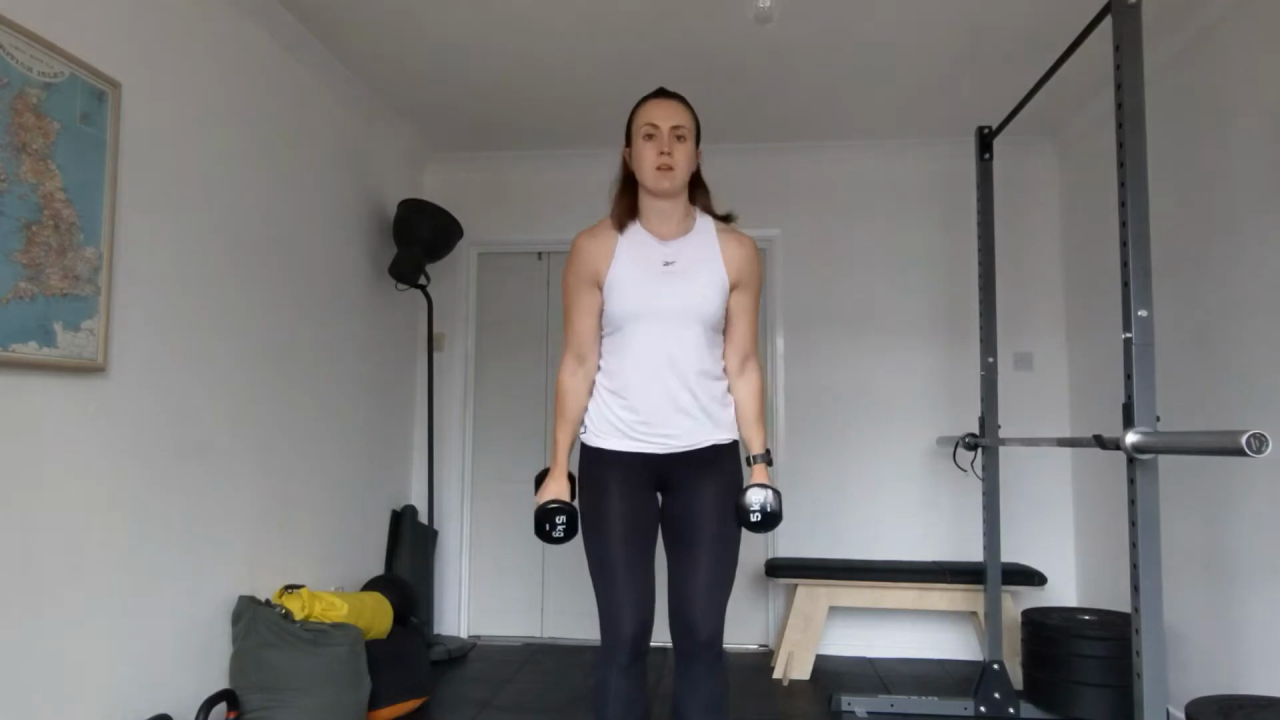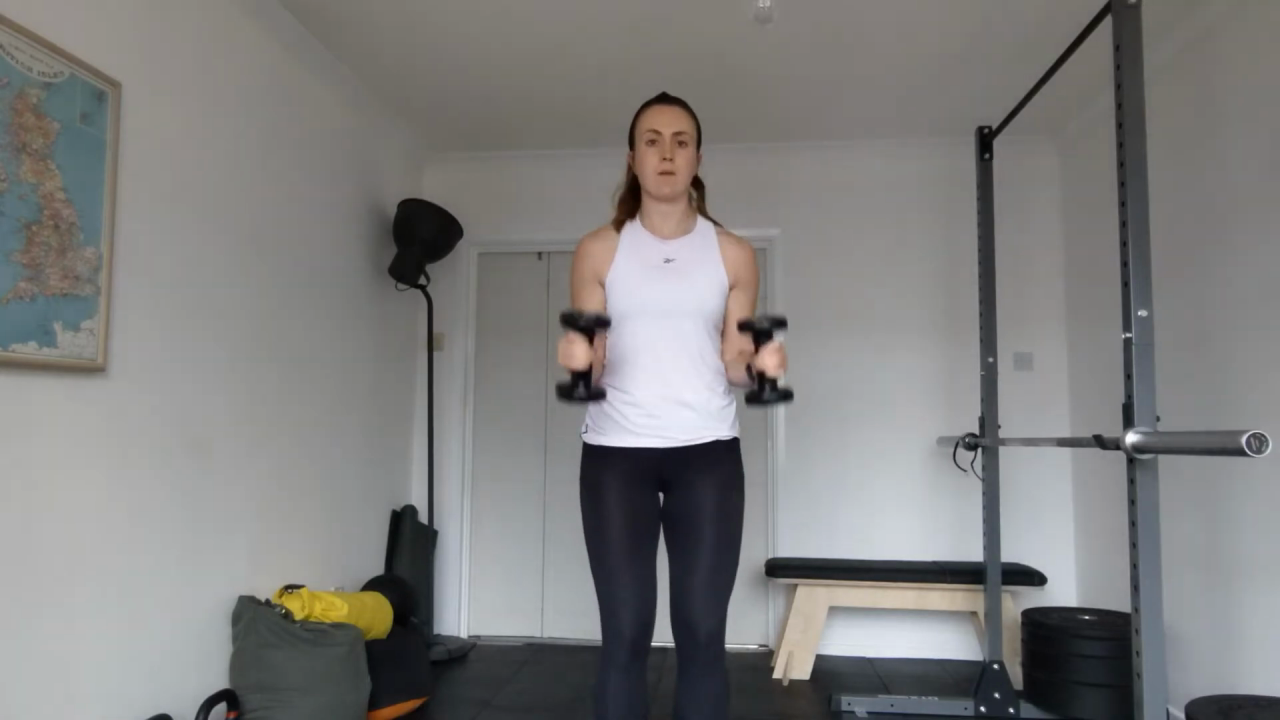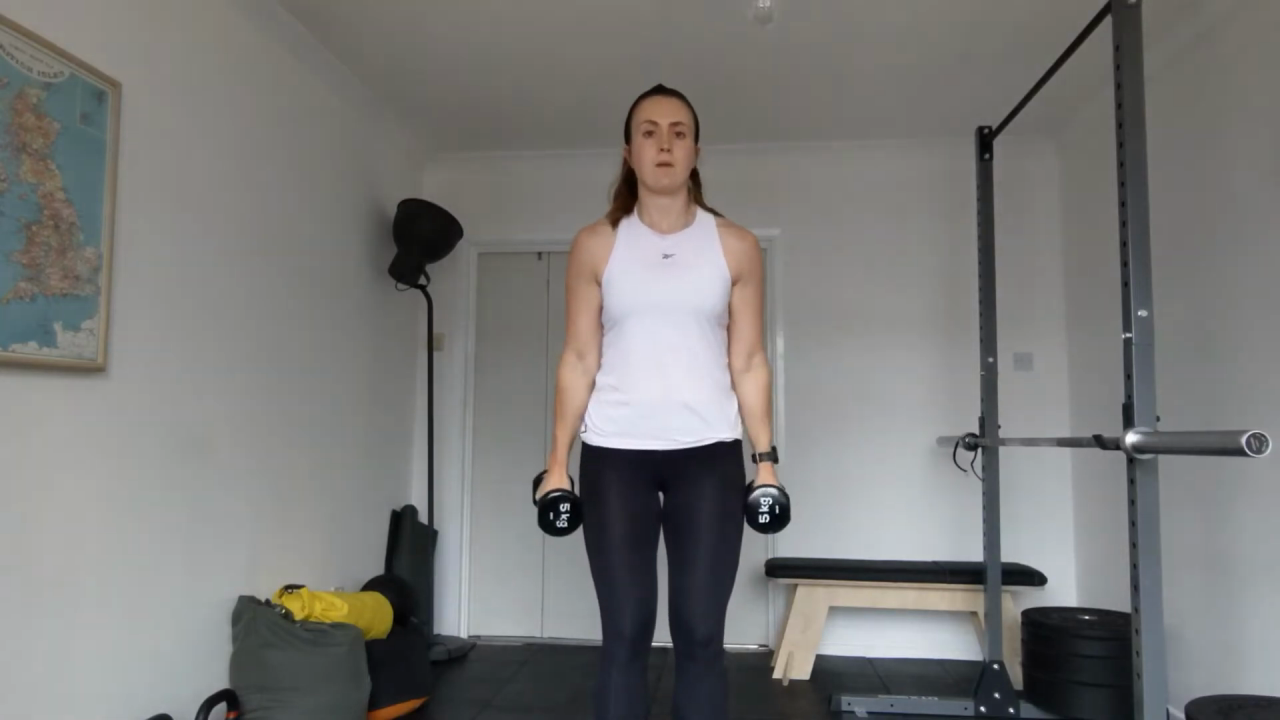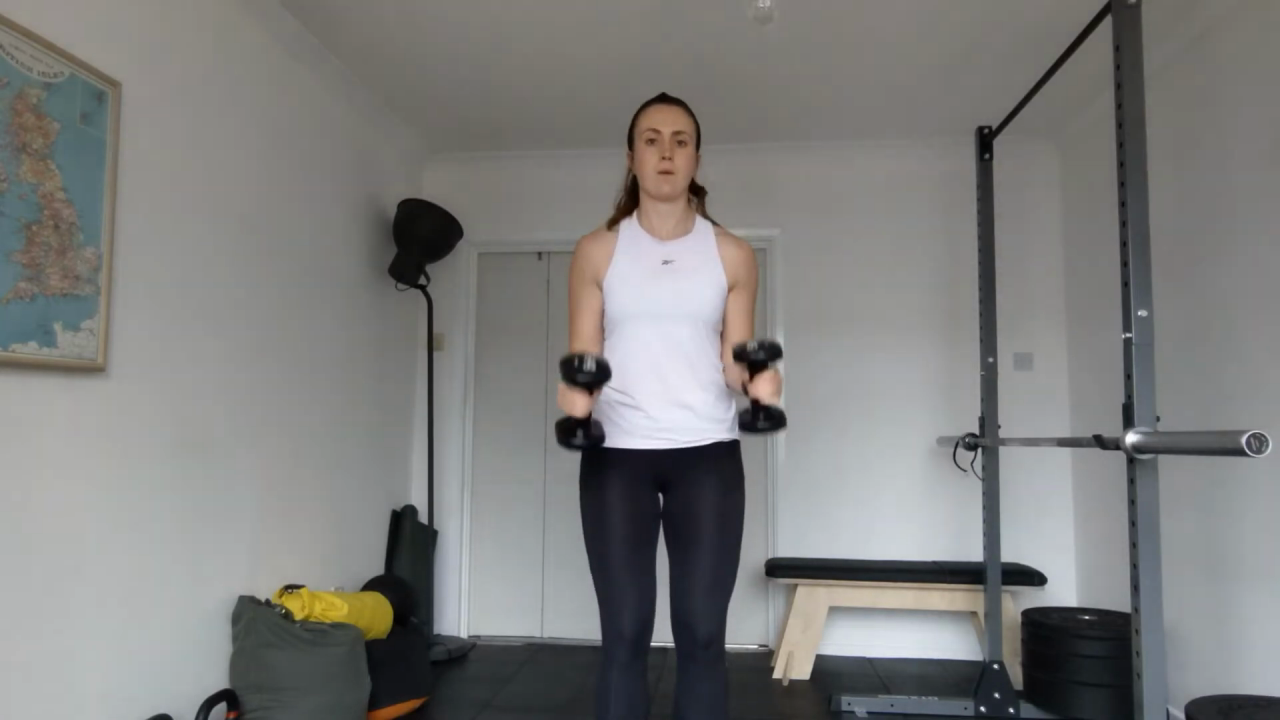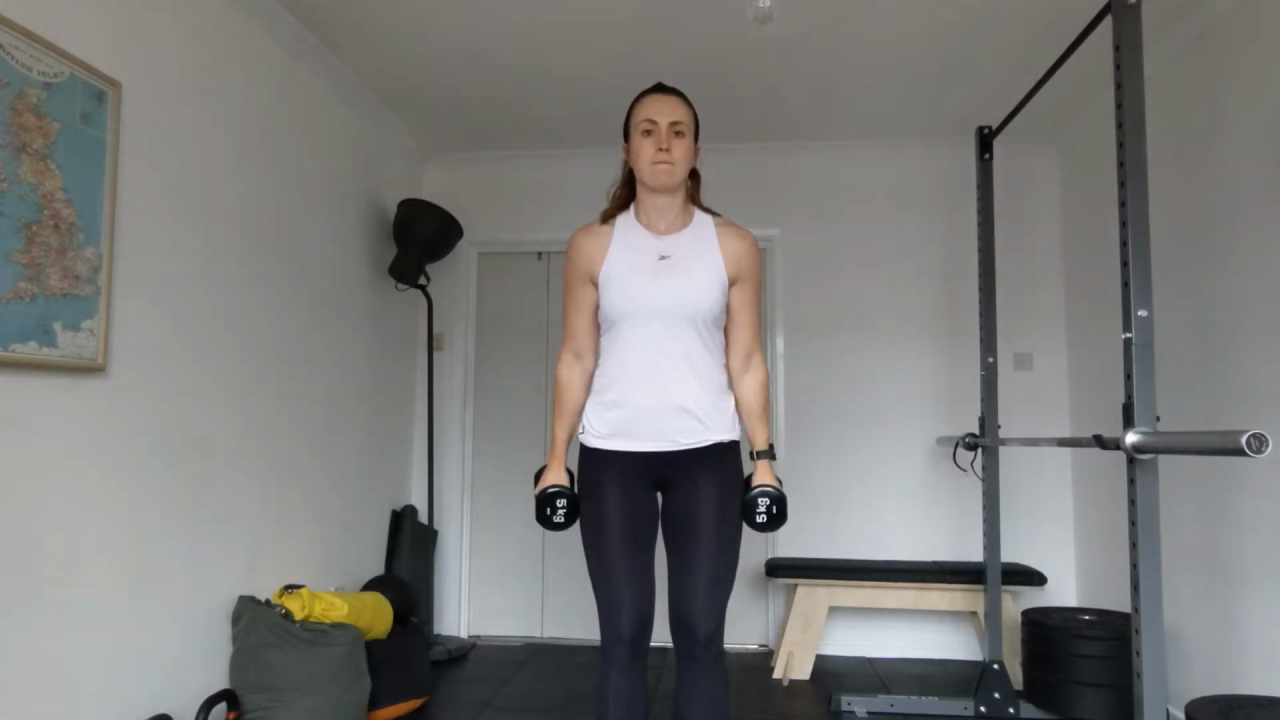
dt=1s
person 1, frame 1
left shoulder: (734, 251)
right shoulder: (595, 249)
left elbow: (742, 365)
right elbow: (577, 363)
left wrist: (759, 460)
right wrist: (559, 464)
left hip: (707, 459)
right hip: (615, 458)
left knee: (700, 634)
right knee: (623, 635)
person 1, frame 2
left shoulder: (732, 253)
right shoulder: (599, 250)
left elbow: (733, 357)
right elbow: (586, 353)
left wrist: (759, 365)
right wrist: (575, 360)
left hip: (707, 453)
right hip: (616, 452)
left knee: (702, 632)
right knee: (625, 633)
person 1, frame 3
left shoulder: (735, 246)
right shoulder: (596, 245)
left elbow: (748, 360)
right elbow: (579, 358)
left wrist: (766, 457)
right wrist: (557, 458)
left hip: (708, 456)
right hip: (616, 456)
left knee: (700, 634)
right knee: (625, 634)
person 1, frame 4
left shoulder: (730, 253)
right shoulder: (597, 250)
left elbow: (736, 355)
right elbow: (582, 353)
left wrist: (756, 383)
right wrist: (573, 393)
left hip: (706, 455)
right hip: (616, 454)
left knee: (702, 634)
right knee: (625, 634)
person 1, frame 5
left shoulder: (734, 246)
right shoulder: (591, 245)
left elbow: (746, 361)
right elbow: (576, 359)
left wrist: (764, 456)
right wrist: (555, 456)
left hip: (706, 457)
right hip: (613, 457)
left knee: (700, 635)
right knee: (623, 636)
